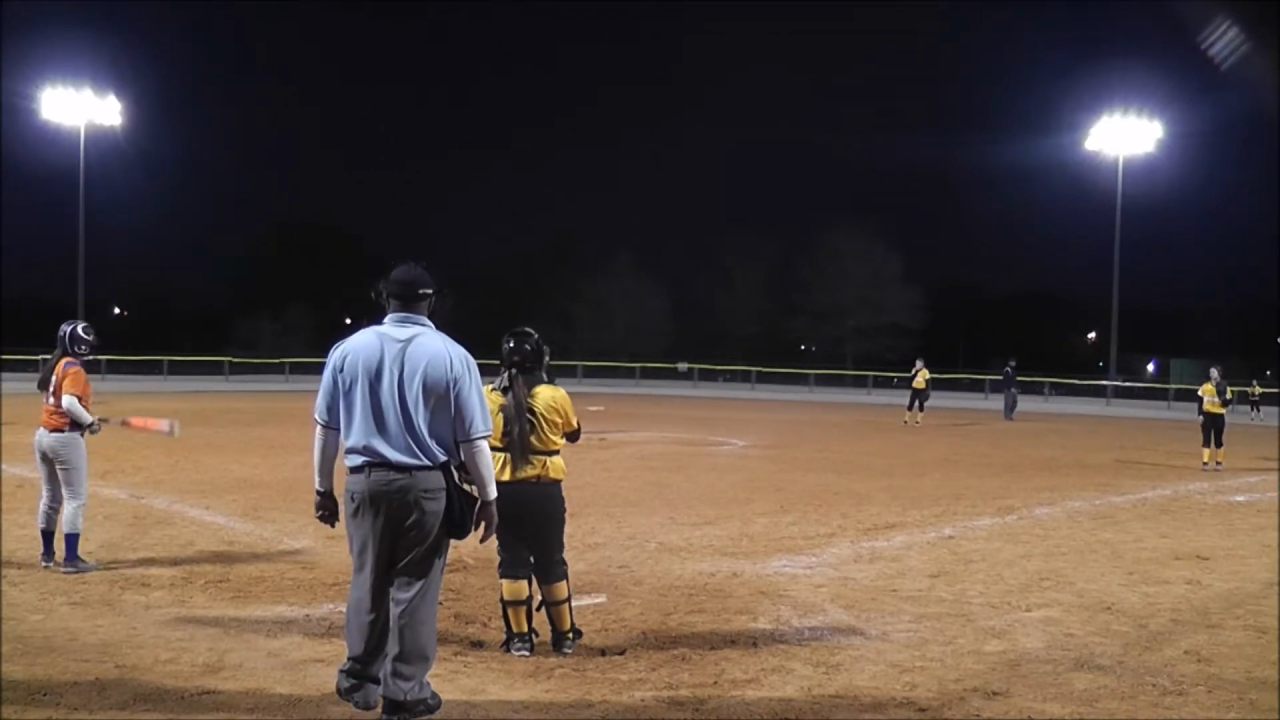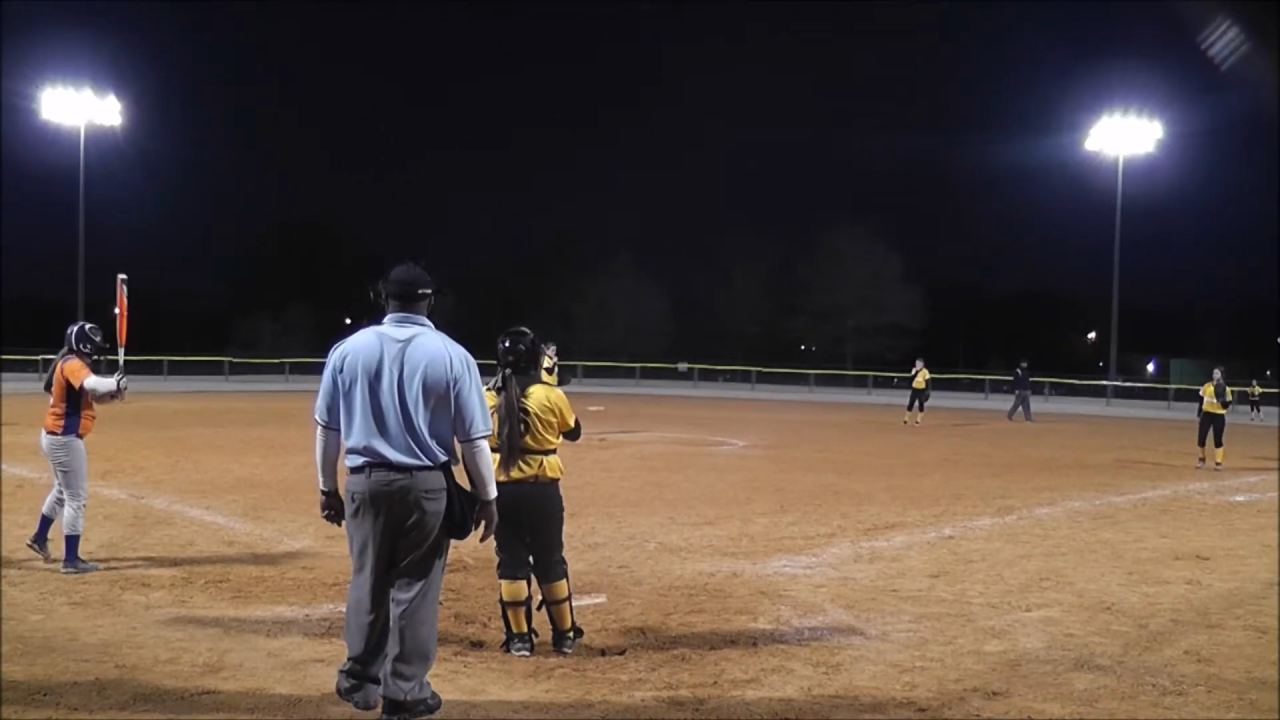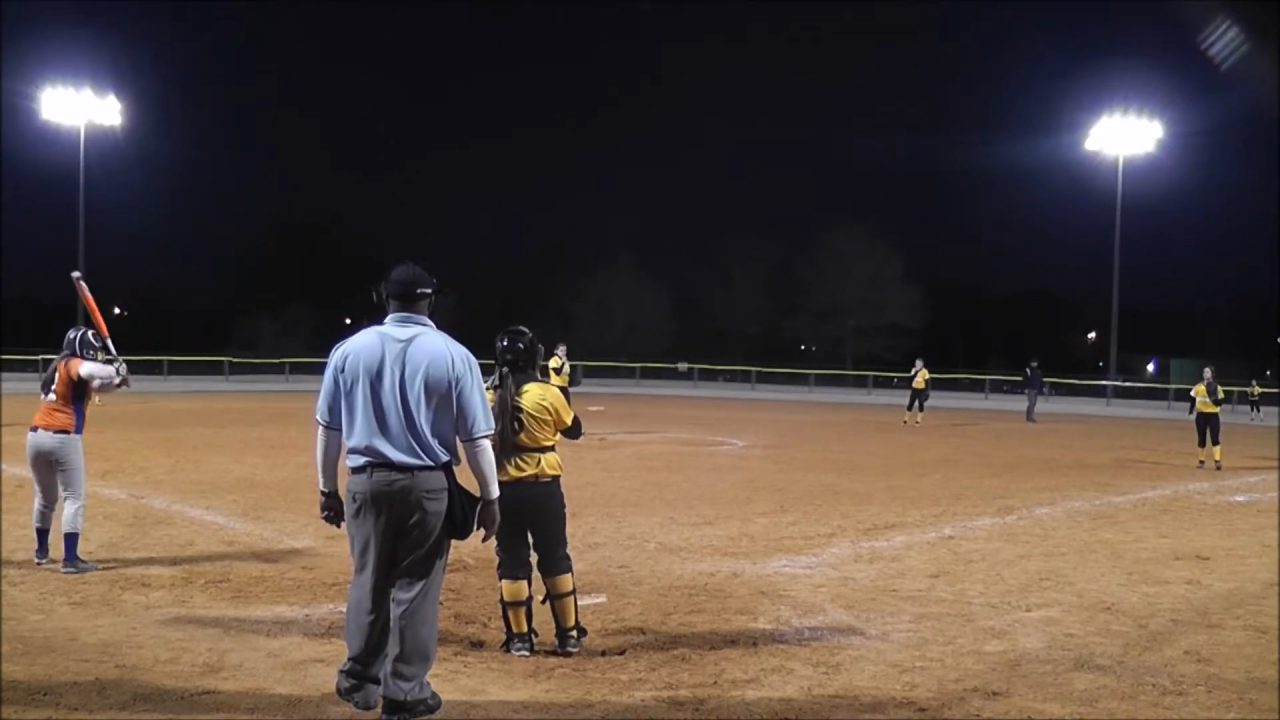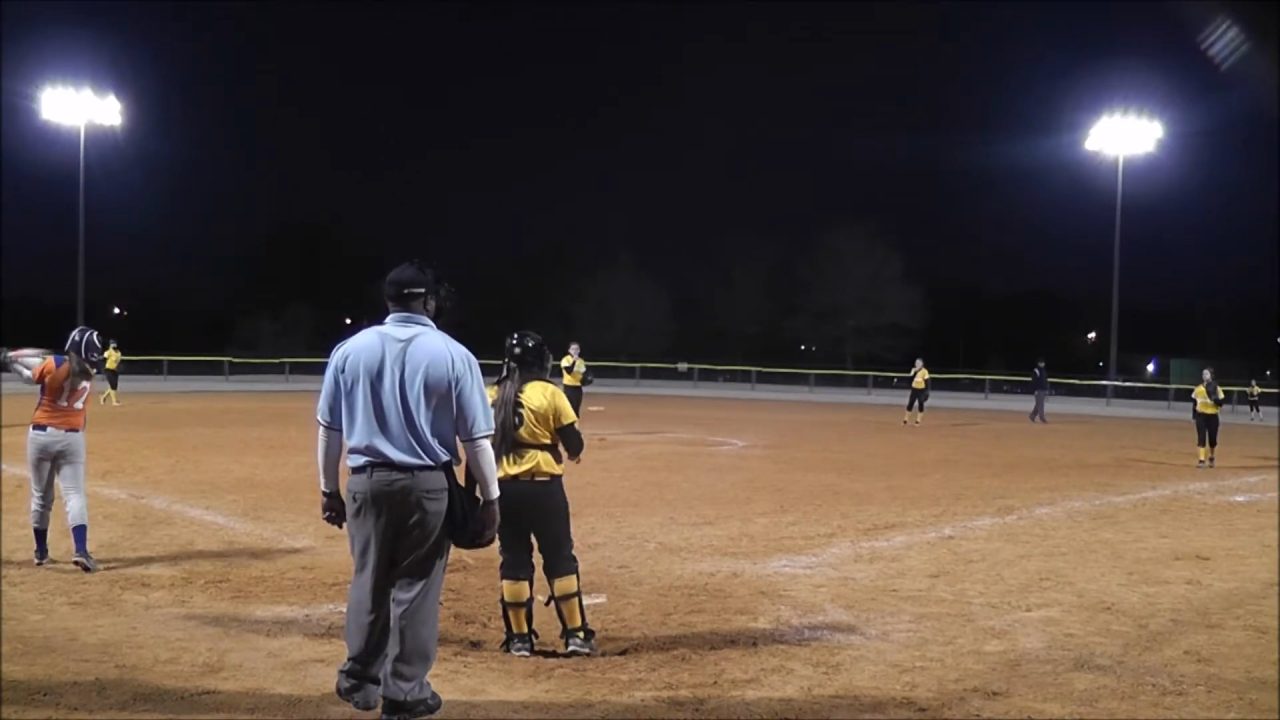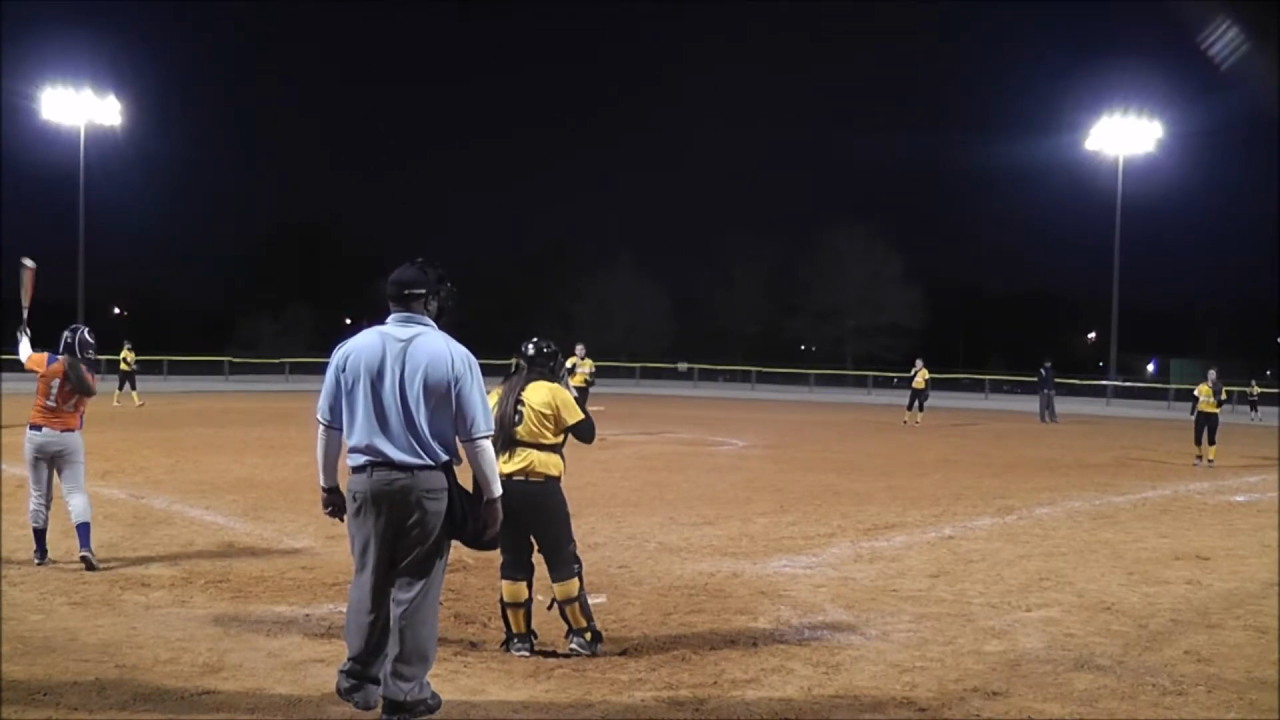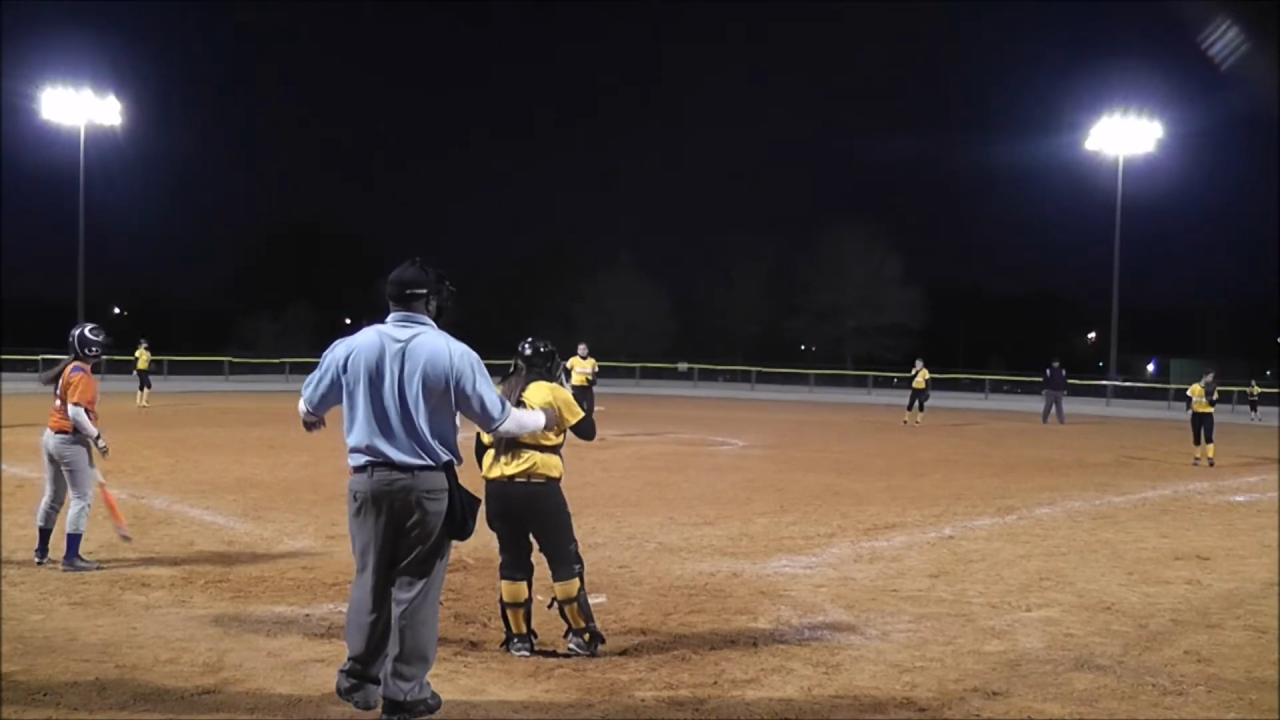
dt=0.4s
person 1, frame 1
left shoulder: (349, 349)
right shoulder: (452, 355)
left elbow: (327, 428)
right elbow: (474, 439)
left wrist: (323, 488)
right wrist: (488, 497)
left hip: (366, 482)
right hip: (426, 485)
left knee: (368, 583)
right knee: (415, 587)
left ankle: (360, 681)
person 1, frame 2
left shoulder: (349, 349)
right shoulder: (451, 355)
left elbow: (328, 429)
right elbow: (474, 438)
left wrist: (328, 488)
right wrist: (487, 497)
left hip: (366, 482)
right hip: (426, 485)
left knee: (368, 583)
right knee: (415, 587)
left ankle: (360, 681)
person 1, frame 3
left shoulder: (350, 349)
right shoulder: (453, 354)
left elbow: (328, 429)
right elbow: (476, 438)
left wrist: (328, 489)
right wrist: (489, 497)
left hip: (367, 482)
right hip: (428, 485)
left knee: (368, 583)
right knee: (416, 587)
left ankle: (360, 681)
person 1, frame 4
left shoulder: (351, 349)
right shoulder: (453, 354)
left elbow: (329, 429)
right elbow: (476, 438)
left wrist: (329, 490)
right wrist: (490, 497)
left hip: (367, 482)
right hip: (428, 484)
left knee: (368, 582)
right knee: (415, 587)
left ankle: (360, 681)
person 1, frame 5
left shoulder: (352, 349)
right shoulder: (454, 355)
left elbow: (329, 428)
right elbow: (476, 438)
left wrist: (328, 484)
right wrist: (492, 496)
left hip: (367, 482)
right hip: (427, 484)
left knee: (368, 582)
right knee: (415, 587)
left ankle: (360, 682)
person 1, frame 6
left shoulder: (351, 348)
right shoulder: (454, 353)
left elbow: (308, 407)
right elbow: (498, 420)
left wrist: (309, 417)
right wrist: (540, 419)
left hip: (369, 481)
right hip: (428, 484)
left knee: (370, 582)
right knee: (416, 586)
left ankle: (361, 681)
person 2, frame 1
left shoulder: (488, 395)
right shoulder: (555, 396)
right elbow: (574, 435)
left hip: (503, 489)
right hip: (545, 490)
left knee: (512, 562)
right knee: (551, 562)
left ankle: (520, 638)
right ankle: (564, 635)
person 2, frame 2
left shoulder: (487, 397)
right shoulder: (551, 396)
right elbow: (574, 432)
left hip: (502, 490)
right hip: (542, 489)
left knee: (511, 562)
right knee: (550, 561)
left ankle: (519, 638)
right ankle: (565, 634)
person 2, frame 3
left shoulder: (486, 396)
right shoulder: (547, 393)
right elbow: (574, 430)
left hip: (502, 489)
right hip: (542, 488)
left knee: (512, 561)
right knee: (555, 559)
left ankle: (519, 638)
right ankle: (568, 634)
person 2, frame 4
left shoulder: (491, 397)
right shoulder: (548, 393)
right elbow: (573, 443)
right wrist: (571, 453)
left hip: (503, 488)
right hip: (543, 487)
left knee: (514, 562)
right knee: (560, 560)
left ankle: (520, 639)
right ankle: (576, 634)
person 2, frame 5
left shoulder: (496, 396)
right shoulder: (552, 392)
right elbow: (586, 434)
right wrist: (573, 398)
left hip: (501, 487)
right hip: (539, 487)
left knee: (514, 562)
right knee: (562, 559)
left ankle: (519, 638)
right ankle: (581, 634)
person 2, frame 6
right shoulder: (553, 393)
left elbow: (480, 449)
right elbow: (587, 431)
right wrist: (568, 395)
left hip: (498, 488)
right hip: (539, 487)
left knee: (513, 562)
right knee: (564, 558)
left ankle: (519, 638)
right ankle: (581, 634)
person 3, frame 1
left shoulder: (54, 365)
right shoulder: (74, 369)
right elbow: (69, 403)
left wrist: (82, 419)
right wrist: (90, 421)
left hip: (44, 435)
right hip: (66, 438)
left knee: (50, 497)
right knee: (75, 499)
left ankle: (48, 554)
right ankle: (71, 559)
person 3, frame 2
left shoulder: (71, 364)
right shoulder: (72, 364)
left elbow: (93, 394)
right elbow: (93, 385)
left wrist: (114, 389)
right wrist: (116, 382)
left hip: (54, 436)
right hip: (66, 440)
left knee: (62, 489)
right knee: (76, 499)
left ankle: (40, 537)
right ankle: (71, 560)
person 3, frame 3
left shoulder: (62, 365)
right shoulder: (74, 364)
left elbow: (98, 385)
right elbow: (90, 371)
left wrist: (117, 379)
right wrist: (115, 370)
left hip: (37, 437)
right hip: (64, 440)
left knee: (45, 496)
right knee: (74, 499)
left ankle: (42, 552)
right ankle: (70, 559)
person 3, frame 4
left shoulder: (53, 363)
right shoulder: (87, 373)
left elbow: (35, 375)
left hip: (42, 436)
right hip: (71, 439)
left knee: (41, 496)
right knee: (75, 494)
left ankle: (41, 552)
right ankle: (81, 550)
person 3, frame 5
left shoulder: (48, 363)
right shoulder: (88, 376)
left elbow: (26, 356)
left wrist: (24, 338)
left hip: (38, 435)
right hip: (69, 438)
left knee: (39, 496)
right knee: (76, 494)
left ankle: (40, 552)
right ankle: (85, 547)
person 3, frame 6
left shoulder: (69, 368)
right shoulder: (81, 375)
right elbow: (75, 413)
left wrist: (92, 437)
right wrist: (97, 438)
left hip: (52, 437)
right hip: (71, 441)
left knee: (53, 496)
right knee: (81, 498)
left ankle: (41, 551)
right ankle: (71, 557)
